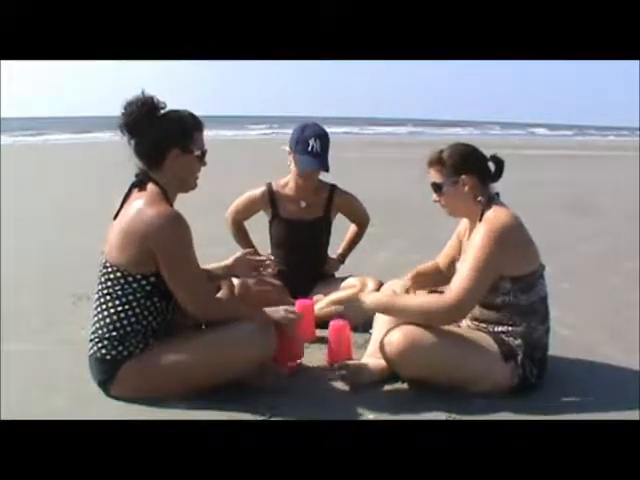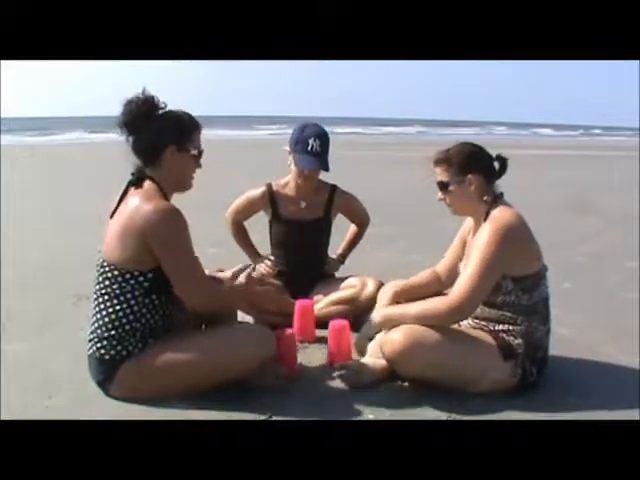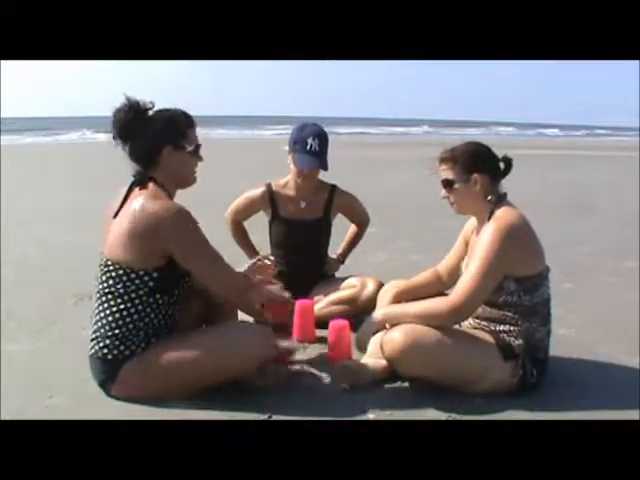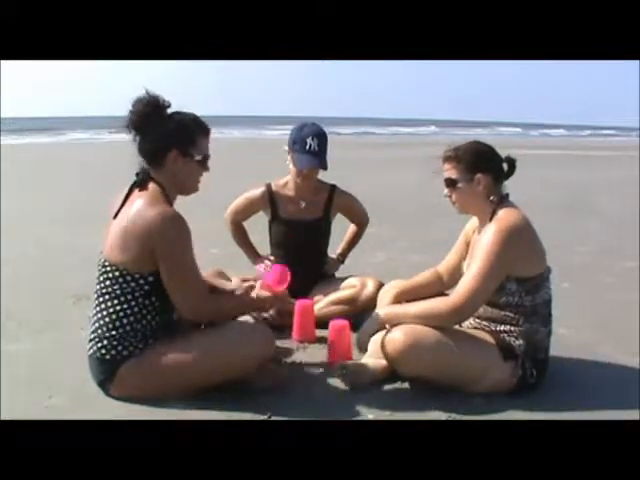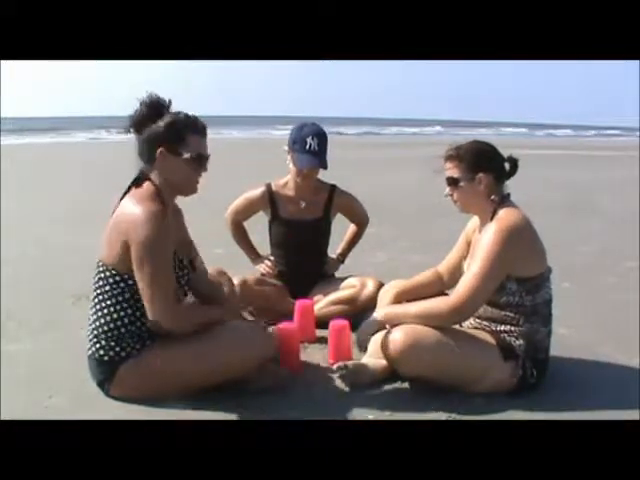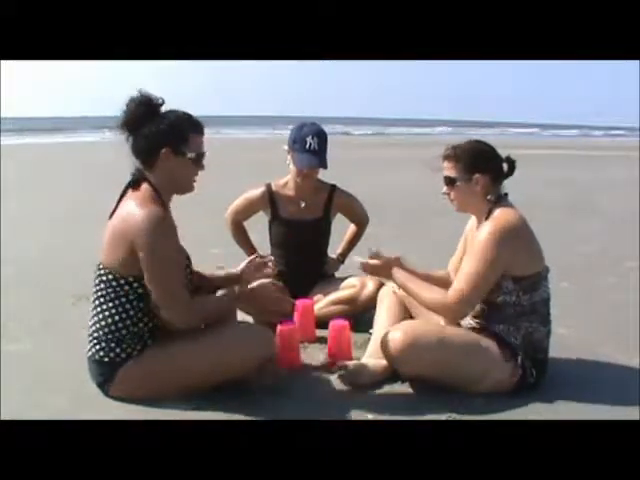
dt=0.4s
person 1, frame 1
left shoulder: (141, 199)
right shoulder: (163, 219)
right elbow: (200, 306)
left wrist: (227, 268)
right wrist: (263, 316)
left hip: (122, 351)
right hip: (128, 367)
left knee: (221, 285)
right knee: (261, 340)
person 1, frame 2
left shoulder: (135, 196)
right shoulder: (161, 214)
right elbow: (200, 300)
left wrist: (227, 285)
right wrist: (241, 294)
left hip: (120, 351)
right hip: (127, 367)
left knee: (219, 285)
right knee: (260, 342)
person 1, frame 3
left shoulder: (136, 197)
right shoulder: (168, 214)
left elbow: (189, 277)
right elbow: (227, 287)
left wrist: (245, 282)
right wrist: (268, 293)
left hip: (120, 351)
right hip: (128, 367)
left knee: (215, 279)
right knee: (262, 341)
person 1, frame 4
left shoulder: (139, 198)
right shoulder: (163, 219)
left elbow: (181, 283)
right elbow: (195, 306)
left wrist: (235, 290)
right wrist: (248, 304)
left hip: (123, 348)
right hip: (127, 366)
left knee: (220, 289)
right knee: (260, 341)
person 1, frame 5
left shoulder: (167, 209)
right shoulder: (147, 217)
left elbow: (198, 279)
right elbow: (166, 315)
left wrist: (242, 318)
right wrist: (221, 316)
left hip: (139, 344)
right hip: (126, 366)
left knee: (220, 279)
right knee: (258, 343)
person 1, frame 6
left shoulder: (140, 200)
right shoulder: (151, 220)
left elbow: (179, 282)
right elbow: (180, 315)
left wrist: (232, 280)
right wrist: (239, 298)
left hip: (129, 348)
right hip: (126, 367)
left knee: (222, 289)
right knee: (260, 342)
left ankle: (225, 361)
person 2, frame 1
left shoulder: (495, 228)
right shoulder: (474, 220)
left elbow: (451, 309)
right elbow: (440, 269)
left wrist: (378, 302)
right wrist: (411, 278)
left hip: (511, 358)
right hip: (479, 328)
left knee: (399, 343)
right knee: (395, 293)
left ankle: (380, 365)
right ankle: (374, 363)
person 2, frame 2
left shoulder: (499, 227)
right shoulder: (477, 221)
left elbow: (455, 309)
right elbow: (440, 275)
left wrist: (383, 316)
right wrist: (395, 294)
left hip: (512, 357)
right hip: (481, 326)
left knee: (400, 342)
right knee: (391, 291)
left ankle: (380, 364)
right ankle: (375, 363)
person 2, frame 3
left shoulder: (502, 227)
right shoulder: (479, 221)
left elbow: (457, 308)
right elbow: (442, 275)
left wrist: (385, 314)
right wrist: (396, 295)
left hip: (512, 357)
right hip: (482, 328)
left knee: (399, 341)
right knee: (392, 291)
left ankle: (384, 364)
right ankle: (376, 362)
person 2, frame 4
left shoulder: (503, 228)
right shoulder: (480, 222)
left elbow: (456, 309)
right elbow: (442, 275)
left wrist: (384, 315)
right wrist: (395, 295)
left hip: (512, 358)
right hip: (482, 329)
left knee: (401, 341)
right knee: (391, 290)
left ankle: (381, 361)
right ankle: (376, 362)
person 2, frame 5
left shoulder: (504, 228)
right shoulder: (481, 222)
left elbow: (456, 309)
right elbow: (444, 275)
left wrist: (383, 316)
right wrist: (392, 297)
left hip: (513, 357)
right hip: (483, 329)
left knee: (401, 341)
right knee: (395, 296)
left ankle: (385, 364)
right ankle: (375, 362)
person 2, frame 6
left shoulder: (497, 228)
right shoulder: (480, 221)
left elbow: (454, 305)
right elbow: (453, 281)
left wrist: (395, 274)
right wrist: (401, 271)
left hip: (513, 356)
right hip: (482, 329)
left knee: (400, 340)
right knee: (393, 292)
left ankle: (385, 363)
right ankle: (374, 363)
person 3, frame 1
left shoulder: (336, 198)
right shoulder: (267, 195)
left elbow: (362, 221)
right elbow: (233, 218)
left wrist: (340, 258)
left hip: (320, 285)
right hip: (279, 285)
left knee: (373, 288)
right ankle: (326, 311)
person 3, frame 2
left shoulder: (336, 198)
right shoulder: (267, 195)
left elbow: (362, 221)
right elbow: (233, 218)
left wrist: (340, 257)
right wrist: (256, 258)
left hip: (320, 285)
right hip: (279, 286)
left knee: (373, 289)
left ankle: (291, 318)
right ankle: (329, 311)
person 3, frame 3
left shoulder: (336, 198)
right shoulder: (267, 195)
left elbow: (362, 221)
right elbow: (233, 218)
left wrist: (340, 257)
right wrist: (255, 258)
left hip: (320, 286)
right hip: (279, 285)
left knee: (372, 289)
right ankle: (325, 312)
person 3, frame 4
left shoulder: (335, 198)
right shoulder: (267, 195)
left elbow: (361, 221)
right elbow: (232, 218)
left wrist: (340, 257)
right wrist: (255, 258)
left hip: (319, 286)
left knee: (373, 289)
left ankle: (292, 317)
right ankle: (327, 312)
person 3, frame 5
left shoulder: (335, 198)
right shoulder: (267, 196)
left elbow: (361, 221)
right elbow: (233, 218)
left wrist: (339, 257)
right wrist: (255, 258)
left hip: (319, 286)
right hip: (279, 287)
left knee: (372, 288)
left ankle: (291, 316)
right ankle: (326, 311)
person 3, frame 6
left shoulder: (336, 198)
right shoulder: (267, 196)
left elbow: (361, 221)
right elbow: (233, 218)
left wrist: (339, 258)
left hip: (319, 286)
left knee: (372, 287)
right ankle: (327, 311)
